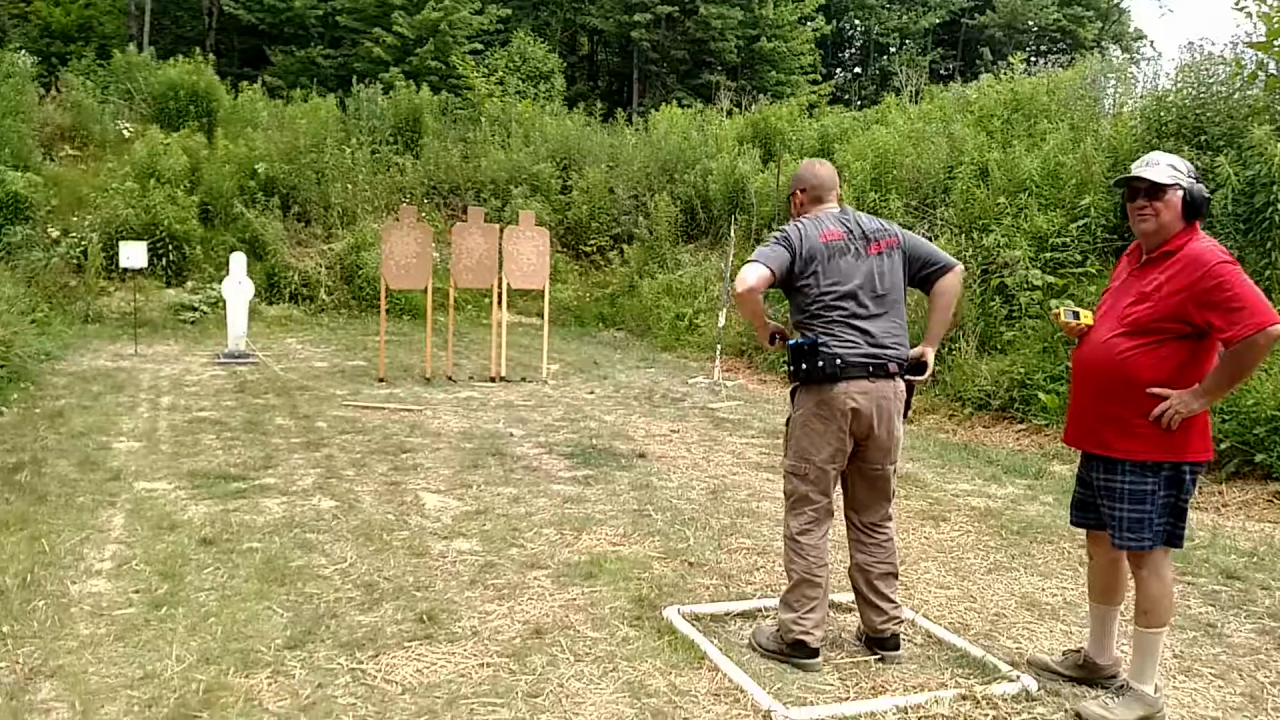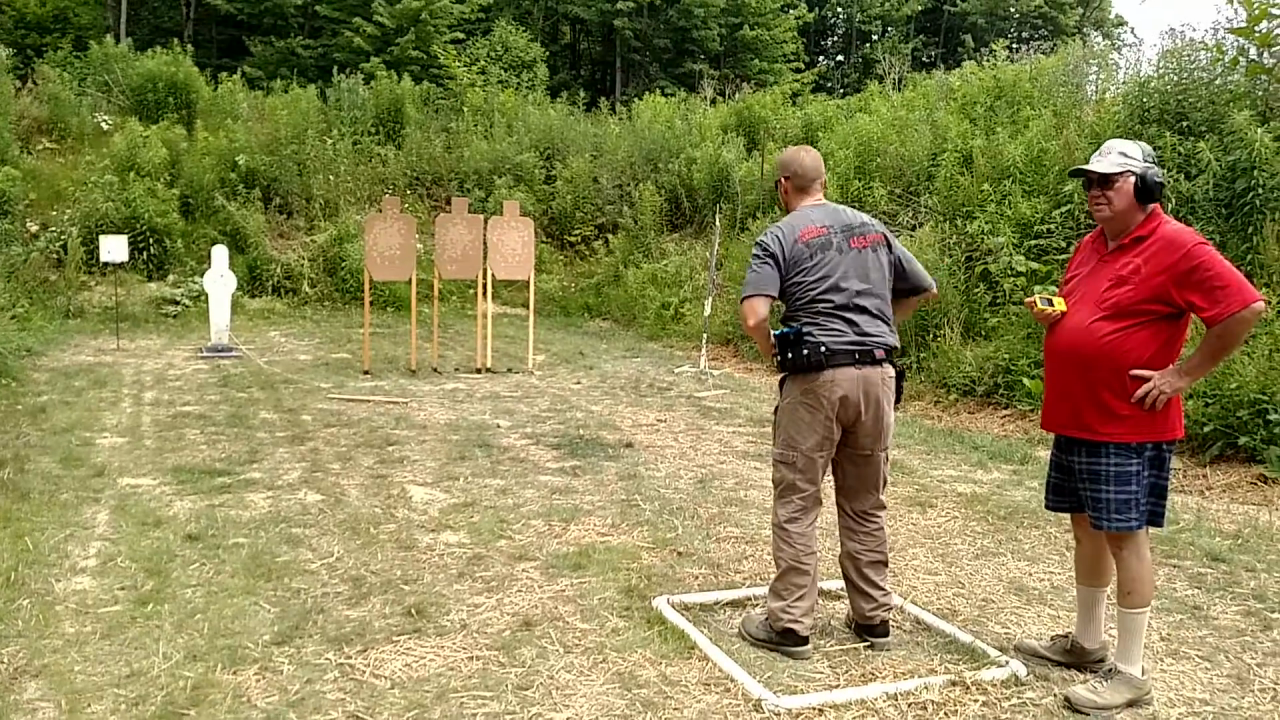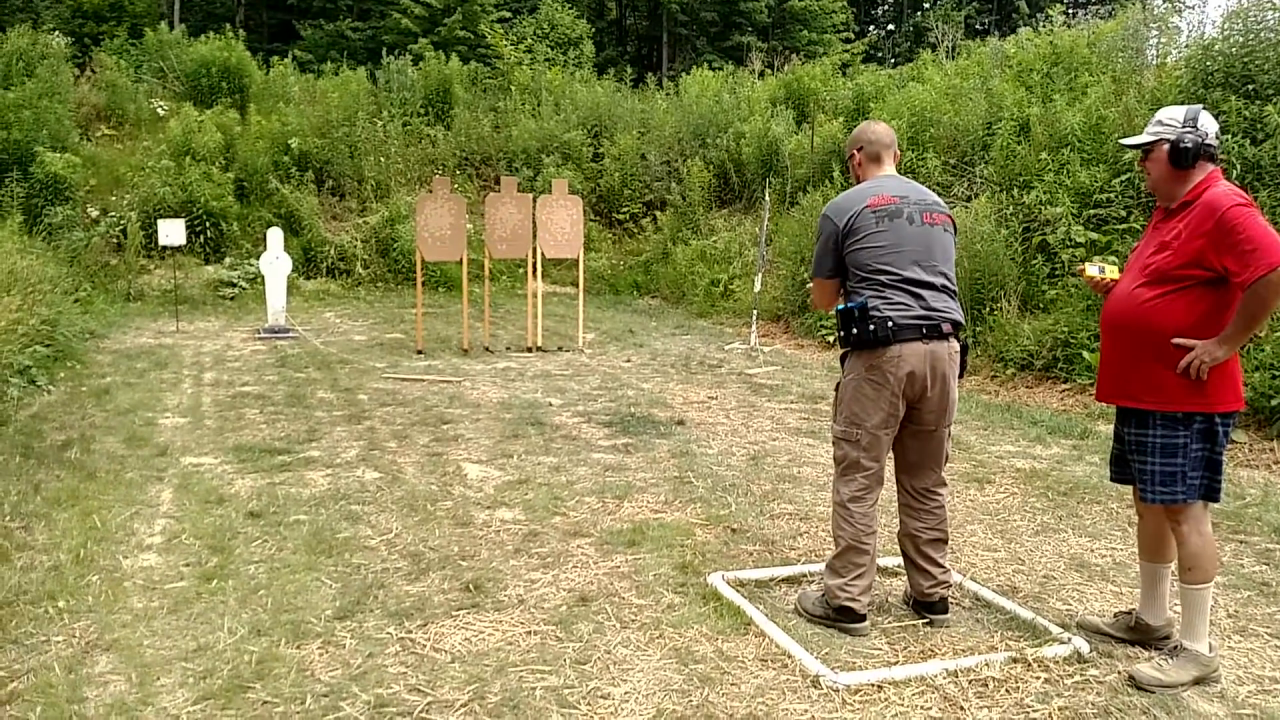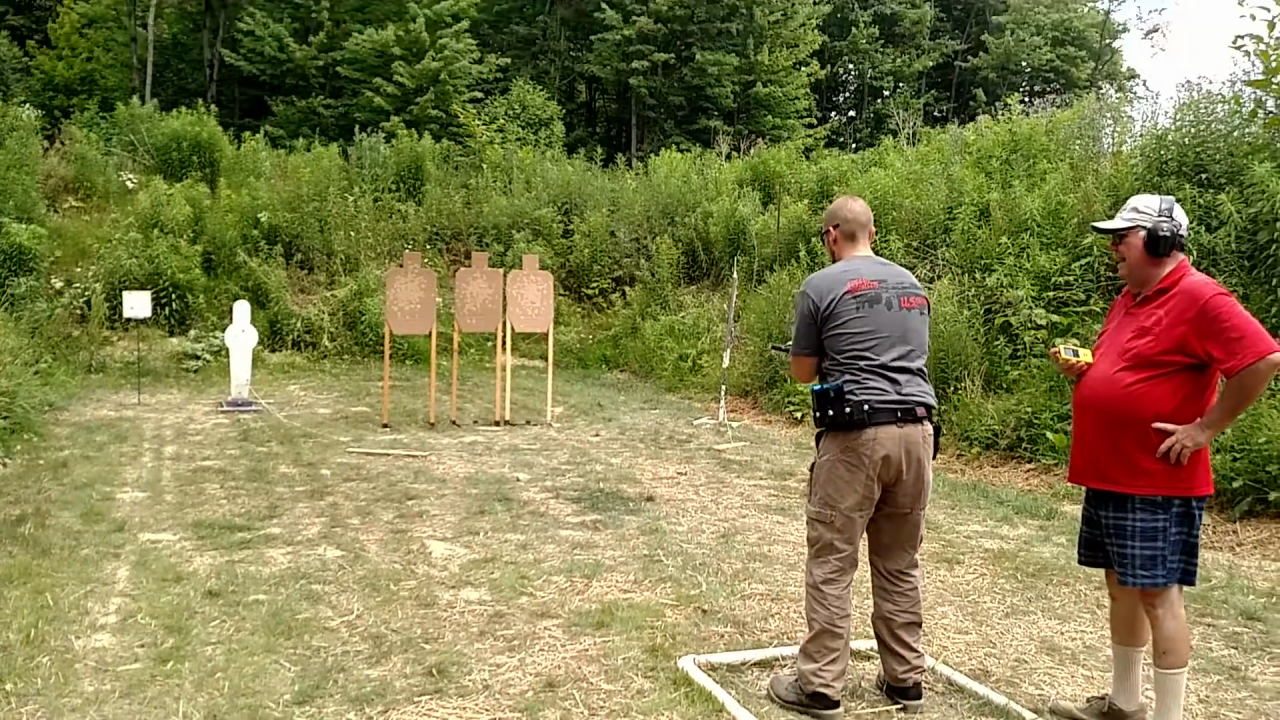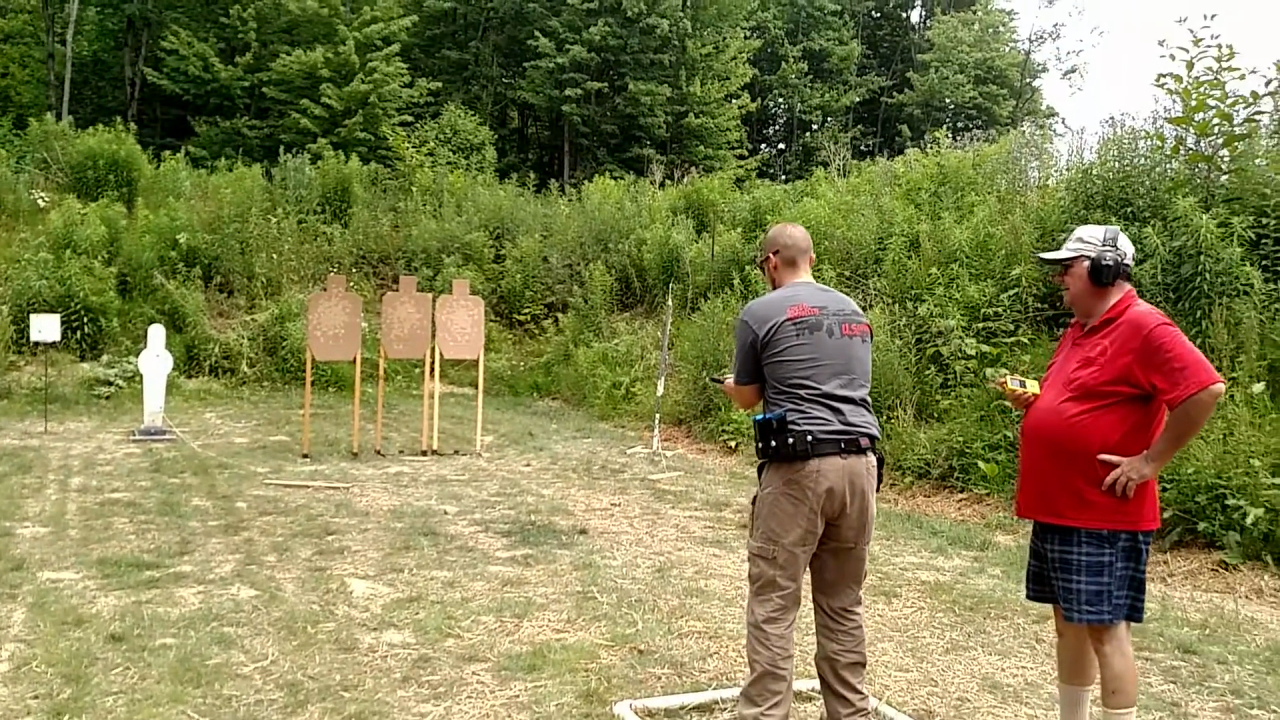
dt=1s
person 1, frame 1
left shoulder: (1204, 263)
right shoulder: (1134, 257)
left wrist: (1201, 396)
right wrist: (1083, 331)
left hip: (1153, 445)
right hip: (1103, 436)
left knee: (1146, 554)
right knee: (1101, 542)
right ankle: (1098, 657)
person 1, frame 2
left shoulder: (1177, 246)
right shoulder: (1090, 245)
left elbow: (1245, 307)
left wrist: (1183, 375)
right wrist: (1051, 319)
left hip: (1128, 426)
right hip: (1076, 419)
left knee: (1125, 536)
right knee: (1086, 528)
left ankle: (1130, 672)
right ankle: (1086, 642)
person 1, frame 3
left shoulder: (1222, 208)
right shoulder: (1168, 210)
left wrist: (1225, 345)
right wrist: (1114, 288)
left hip: (1185, 397)
right hip: (1142, 391)
left knee: (1184, 510)
right knee: (1149, 502)
left ankle: (1195, 648)
right ankle: (1150, 618)
person 1, frame 4
left shoulder: (1198, 297)
right shoulder: (1128, 299)
left wrist: (1205, 429)
right wrist: (1082, 371)
left hip: (1156, 483)
right hip: (1109, 476)
left knee: (1158, 596)
right knee: (1121, 588)
person 1, frame 5
left shoulder: (1143, 327)
right shoulder: (1078, 330)
left elbow: (1206, 389)
left wrist: (1150, 460)
right wrist: (1032, 401)
left hip: (1103, 515)
right hip: (1057, 510)
left knee: (1105, 629)
right knee: (1068, 623)
person 2, frame 1
left shoulder: (796, 235)
right shoulder: (888, 233)
left elbow: (747, 286)
right elbow: (952, 272)
left wrist: (766, 332)
right wrist: (929, 345)
left hip: (828, 390)
right hip: (888, 388)
left knee: (808, 515)
right knee: (874, 515)
left ankle: (800, 635)
right ankle: (884, 629)
person 2, frame 2
left shoulder: (777, 238)
right shoulder: (871, 228)
left elbow: (755, 318)
right elbow: (925, 289)
left wrist: (774, 352)
left hip: (817, 379)
right hip: (875, 375)
left knee: (797, 504)
right knee: (865, 503)
left ankle: (789, 624)
right ankle: (873, 616)
person 2, frame 3
left shoulder: (844, 208)
right shoulder: (938, 206)
left elbow: (824, 298)
left wrist: (826, 298)
left hip: (882, 353)
right hip: (942, 349)
left knee: (857, 480)
right knee: (926, 480)
left ankle: (846, 600)
right ankle: (932, 593)
person 2, frame 4
left shoulder: (820, 286)
right shoulder: (912, 284)
left elbow: (803, 371)
left wrist: (808, 355)
left hip: (858, 436)
right hip: (916, 432)
left knee: (832, 566)
right knee: (899, 565)
person 2, frame 5
left shoulder: (761, 313)
right shoulder: (853, 311)
left elbow: (747, 398)
left wrist: (732, 386)
left hip: (799, 470)
right hip: (859, 464)
left knee: (773, 604)
right knee: (843, 603)
